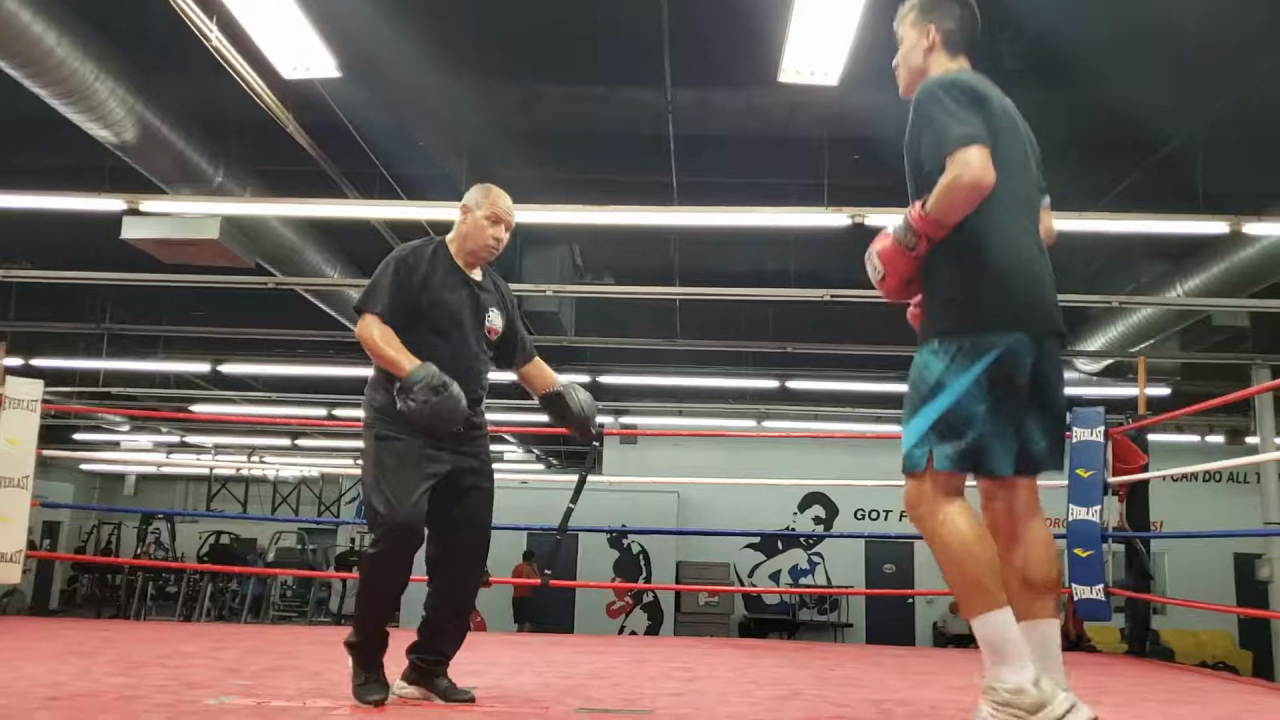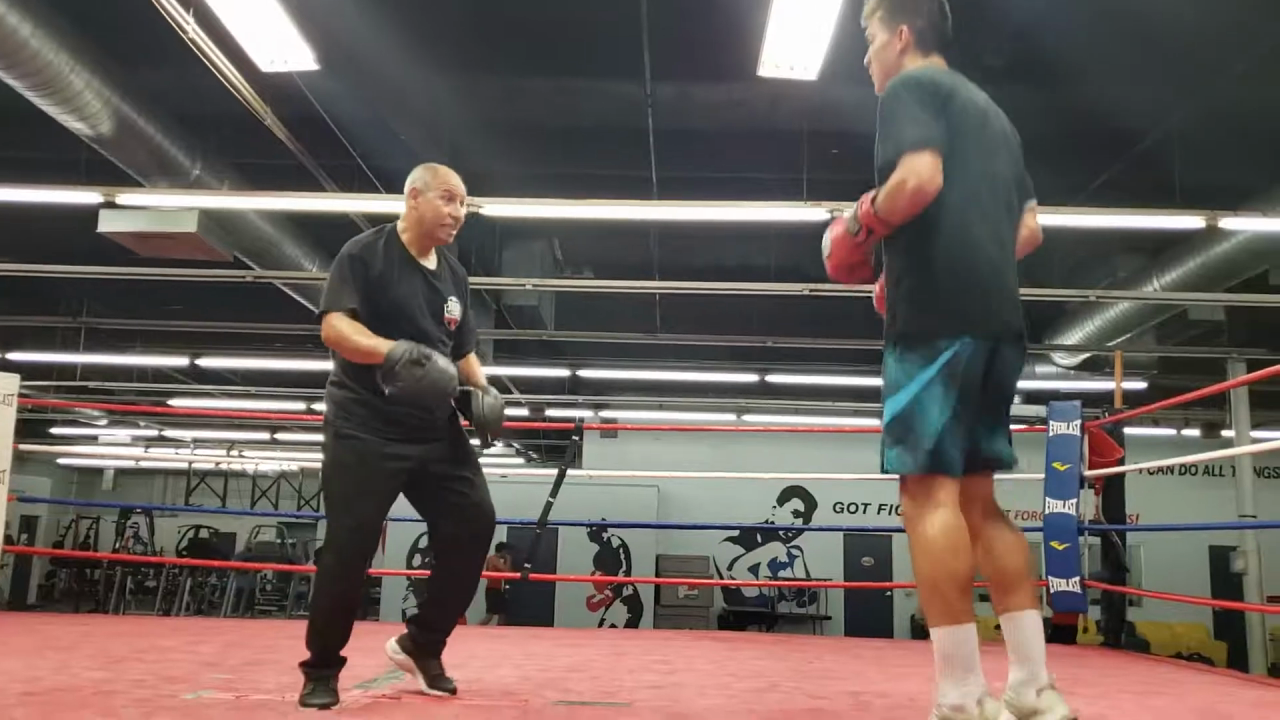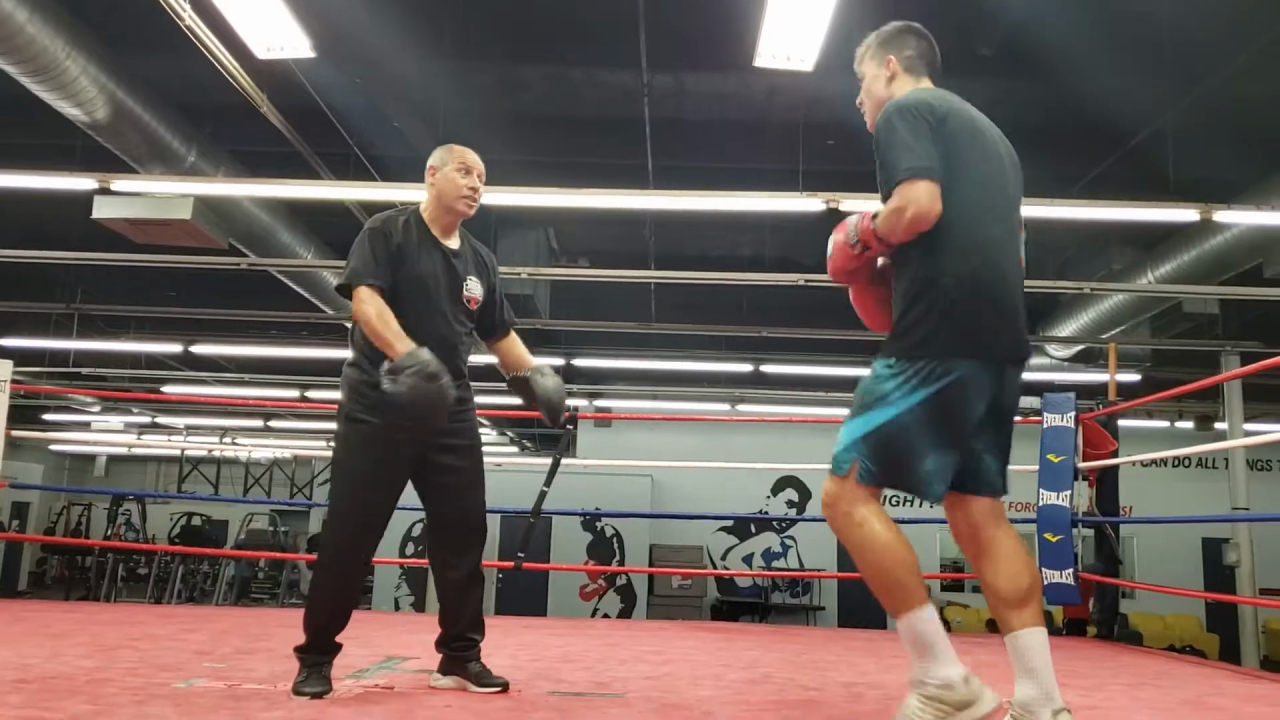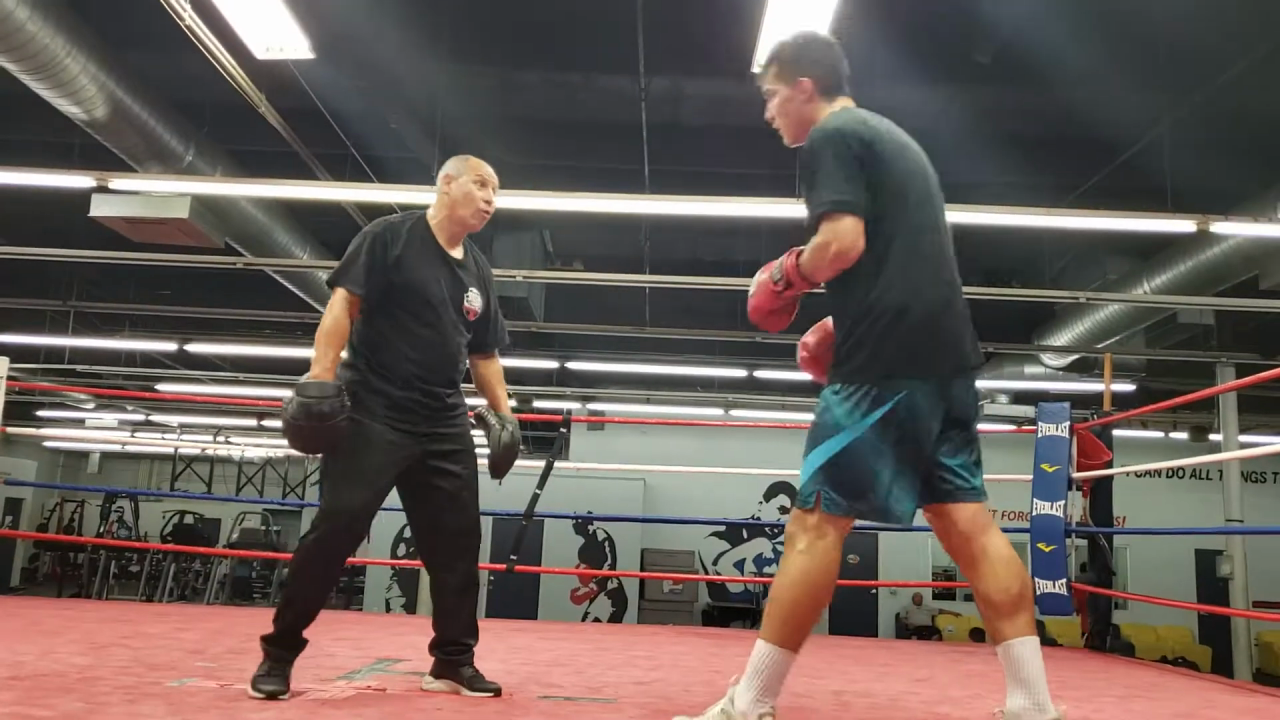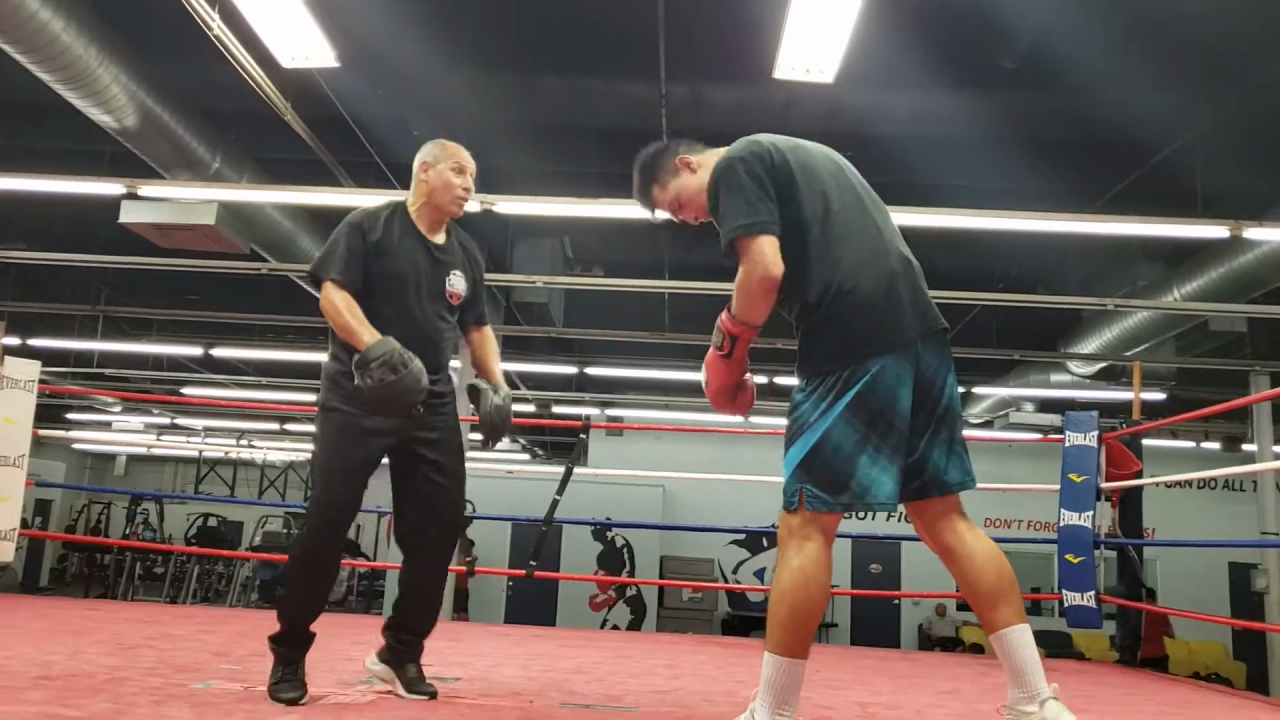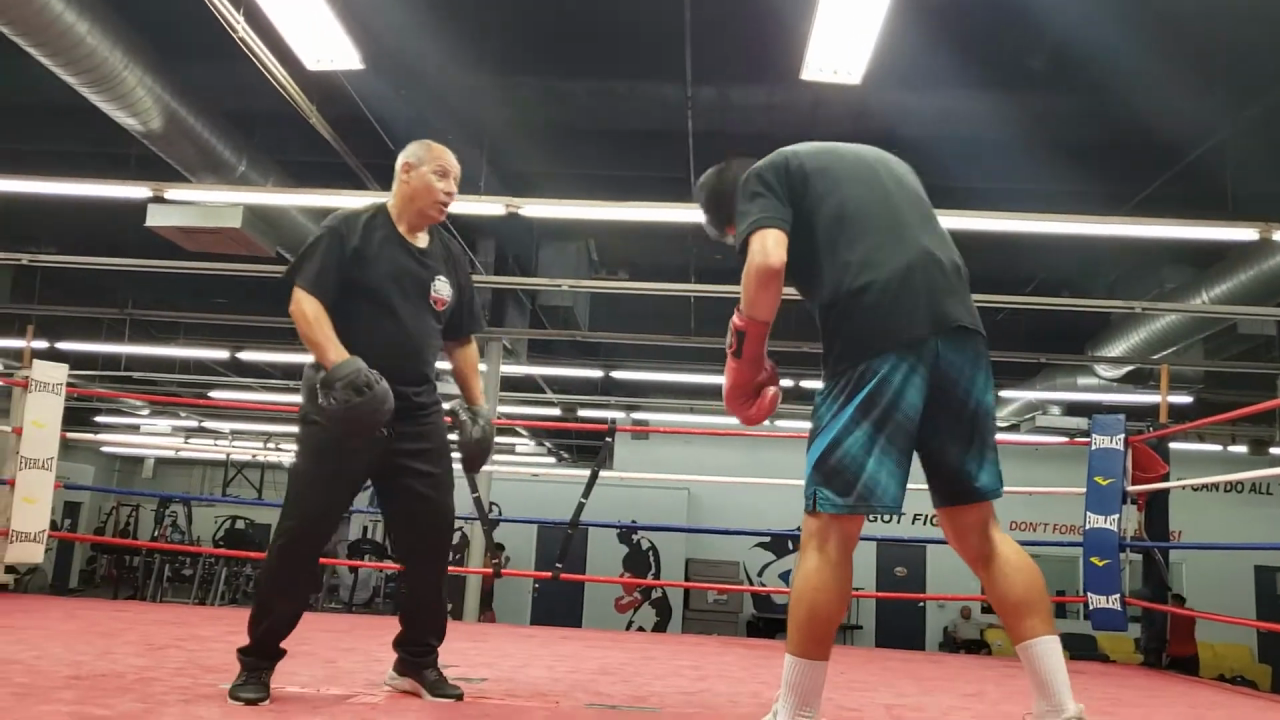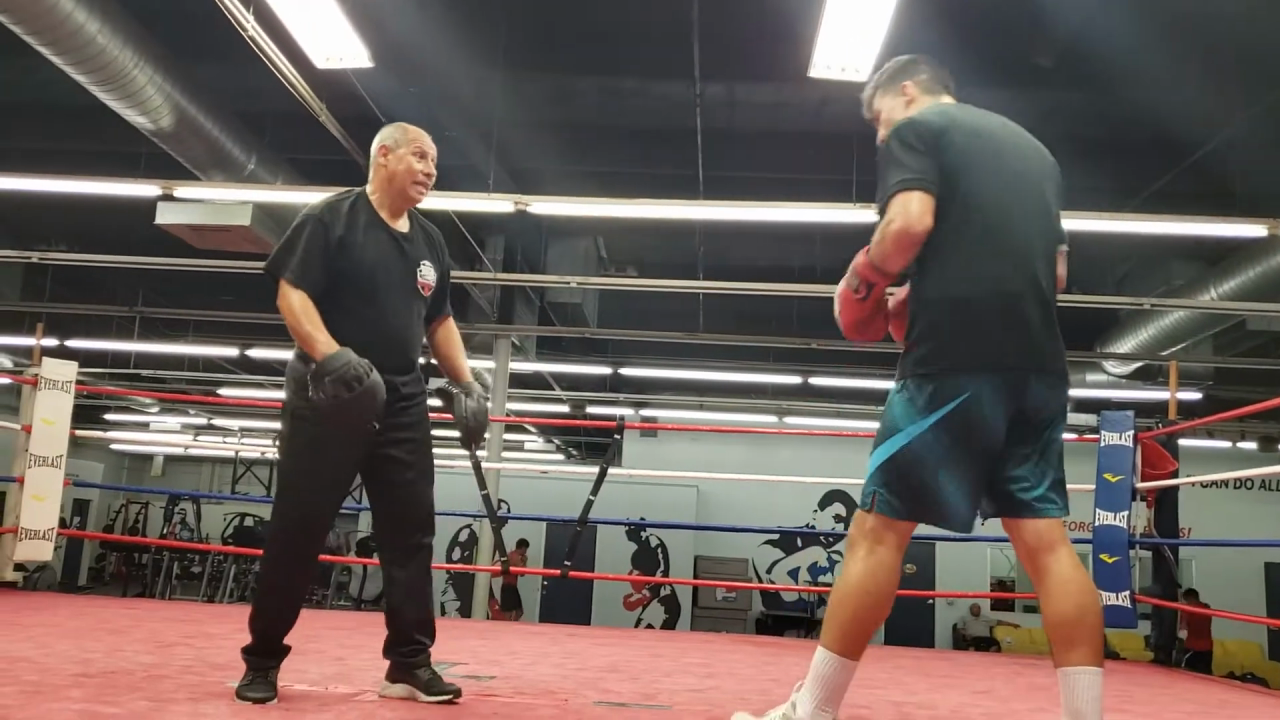
dt=0.4s
person 1, frame 1
left shoulder: (942, 93)
right shoulder: (1002, 106)
left elbow: (972, 176)
left wrist: (910, 237)
left hip: (974, 324)
right hip: (1027, 320)
left knee: (931, 491)
right knee: (1010, 503)
person 1, frame 2
left shoulder: (914, 88)
right shoulder: (989, 112)
left elbow: (921, 178)
right elbow: (1027, 231)
left wrist: (860, 226)
left hip: (938, 325)
right hip: (996, 325)
left knee: (928, 493)
right knee: (973, 500)
person 1, frame 3
left shoulder: (907, 112)
right shoulder: (990, 135)
left elbow: (921, 206)
left wrist: (862, 241)
left hip: (936, 341)
right hip: (997, 343)
left knee: (848, 493)
right knee: (978, 515)
person 1, frame 4
left shoulder: (834, 140)
right shoulder: (897, 140)
left elbow: (845, 243)
left wrist: (786, 280)
left hip: (882, 365)
right hip: (945, 359)
left knee: (815, 523)
right knee: (968, 527)
person 1, frame 5
left shoulder: (737, 167)
right shoulder: (808, 154)
left elbow: (765, 269)
left wrist: (728, 345)
left hip: (855, 349)
right hip: (919, 335)
left knee: (805, 526)
right knee: (944, 518)
person 1, frame 6
left shoulder: (765, 175)
right shoulder: (883, 160)
left elbow: (768, 261)
left wrist: (746, 353)
left hip: (874, 344)
right hip: (956, 332)
left knee: (828, 530)
right knee: (975, 529)
person 1, frame 7
left shoulder: (917, 133)
right shoulder: (1032, 150)
left elbow: (910, 222)
left wrist: (861, 280)
left hip: (950, 358)
right hip: (1036, 363)
left knee: (879, 531)
right knee: (1046, 541)
person 2, frame 1
left shoulder: (496, 292)
right shoulder: (412, 262)
left elbow: (523, 360)
right elbow: (369, 326)
left wrist: (560, 393)
right wrist: (414, 372)
left hip: (465, 437)
right hip: (402, 427)
left knee: (465, 553)
right knee: (399, 526)
left ankle: (427, 667)
right ankle: (367, 652)
person 2, frame 2
left shoulder: (454, 274)
right shoulder: (364, 254)
right elbow: (334, 327)
left wrist: (479, 389)
right wrist: (393, 353)
left hip: (434, 429)
right hip: (362, 426)
left knee: (473, 523)
right knee: (350, 544)
left ankle: (422, 643)
right ankle: (321, 669)
person 2, frame 3
left shoulder: (479, 259)
right shoulder: (388, 231)
left elbow: (499, 334)
right elbow: (364, 301)
left wrist: (531, 373)
right wrist: (408, 353)
left hip: (450, 415)
right hip: (379, 408)
left knee: (463, 532)
right knee: (351, 530)
left ankle: (460, 656)
right ankle: (316, 656)
person 2, frame 4
left shoulder: (479, 270)
right shoulder: (389, 237)
left elbow: (484, 352)
right elbow: (344, 304)
left wrist: (502, 415)
right wrist: (321, 377)
left hip: (443, 421)
right hip: (372, 411)
left knee: (458, 536)
right knee: (339, 522)
left ankle: (453, 660)
right ankle: (281, 650)
person 2, frame 5
left shoulder: (465, 251)
right shoulder: (369, 226)
left elbow: (476, 325)
right elbow: (332, 293)
left wrist: (495, 385)
right wrist: (376, 345)
left hip: (432, 404)
right hip: (359, 397)
left knee: (438, 527)
right knee: (329, 517)
left ankle: (399, 652)
right ankle: (290, 652)
person 2, frame 6
left shoulder: (450, 256)
right shoulder: (348, 231)
left elbow: (461, 339)
right elbow: (304, 301)
left wrist: (476, 409)
right wrist: (341, 364)
left hip: (416, 415)
right hip: (344, 406)
left knee: (431, 538)
right knee: (303, 530)
left ankle: (416, 661)
right ankle: (258, 659)
person 2, frame 7
left shoulder: (429, 241)
right shoulder: (330, 218)
left elbow: (439, 321)
right elbow: (290, 294)
left wrist: (466, 384)
right wrist: (332, 356)
left hip: (402, 407)
right hip: (328, 402)
left knee: (412, 532)
right knee: (297, 530)
left ankle: (409, 665)
right ankle: (262, 661)
